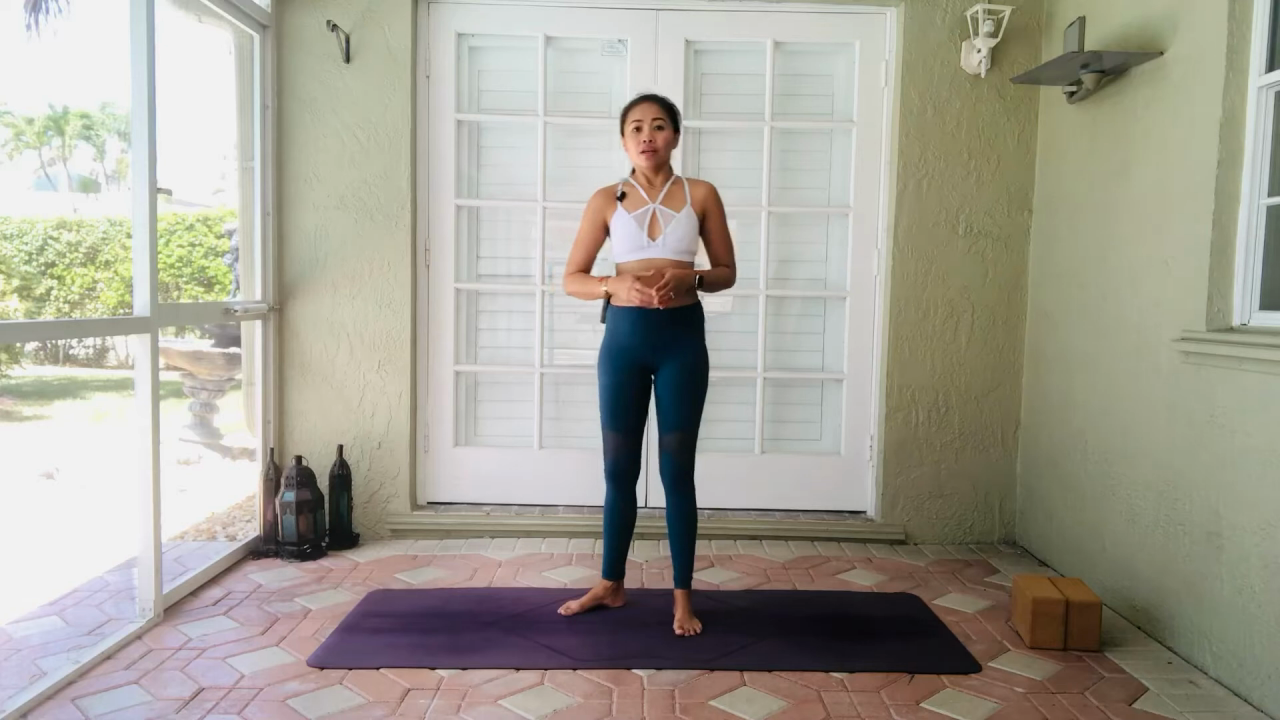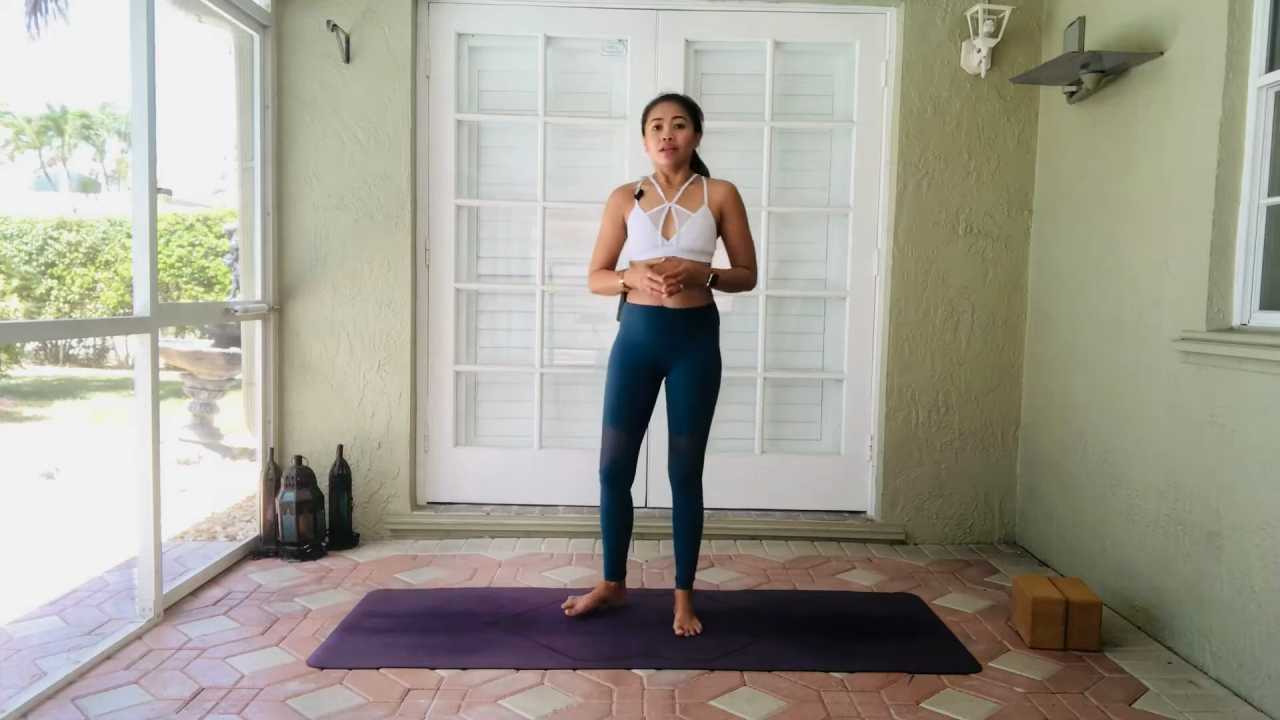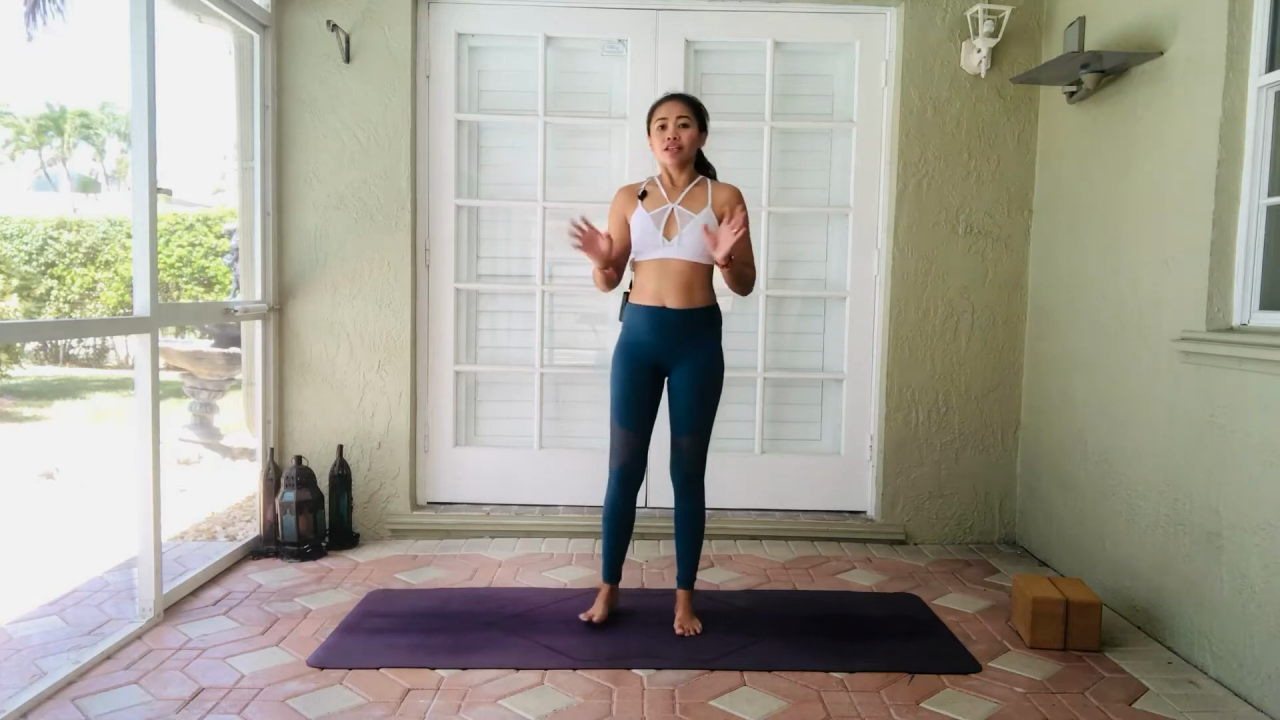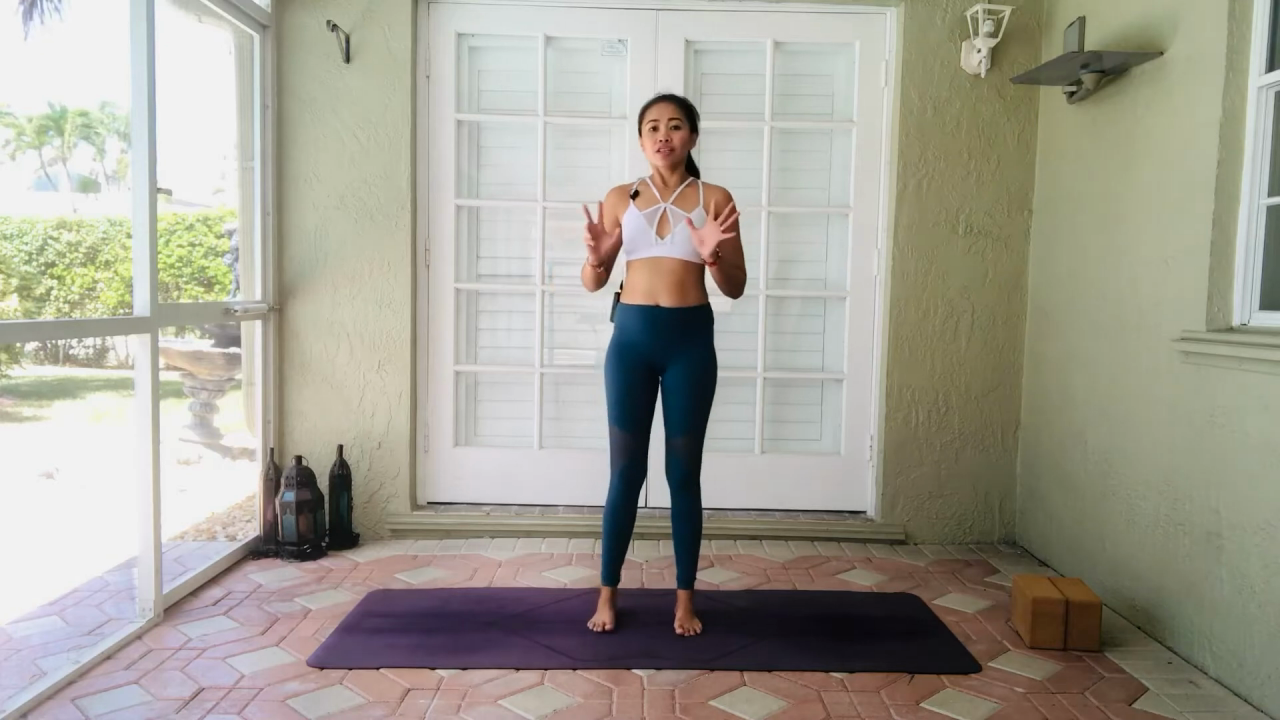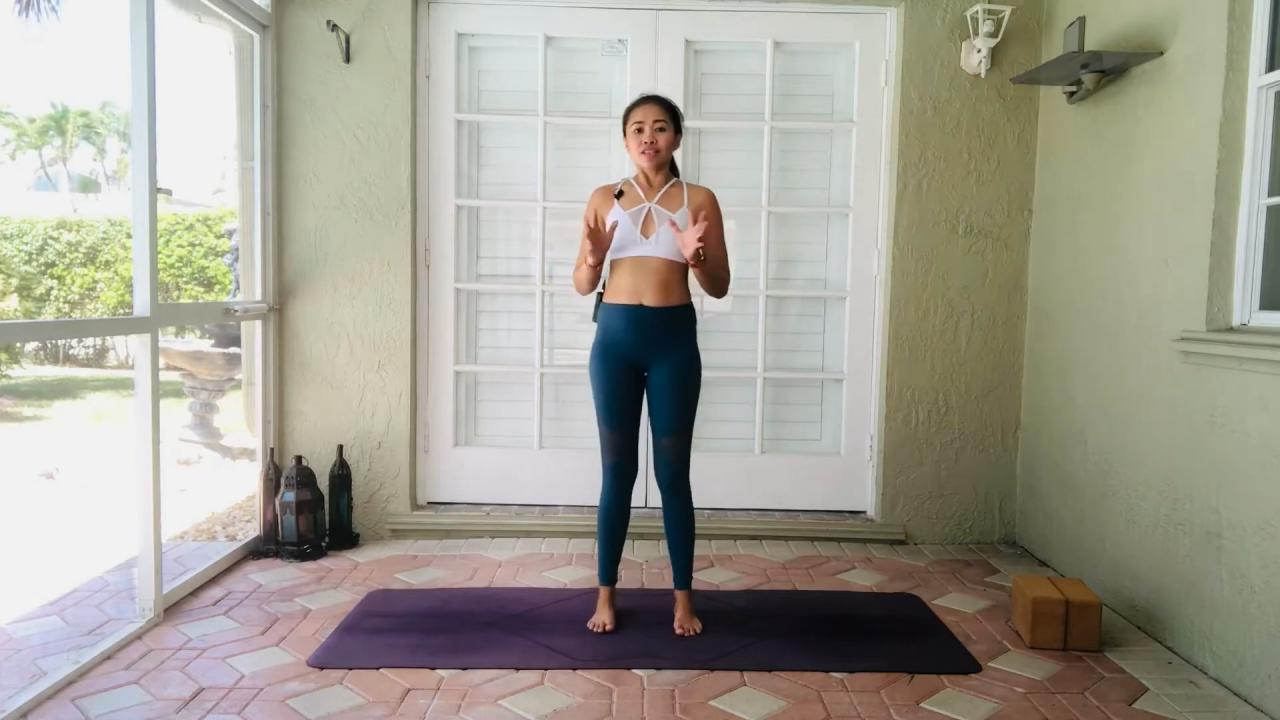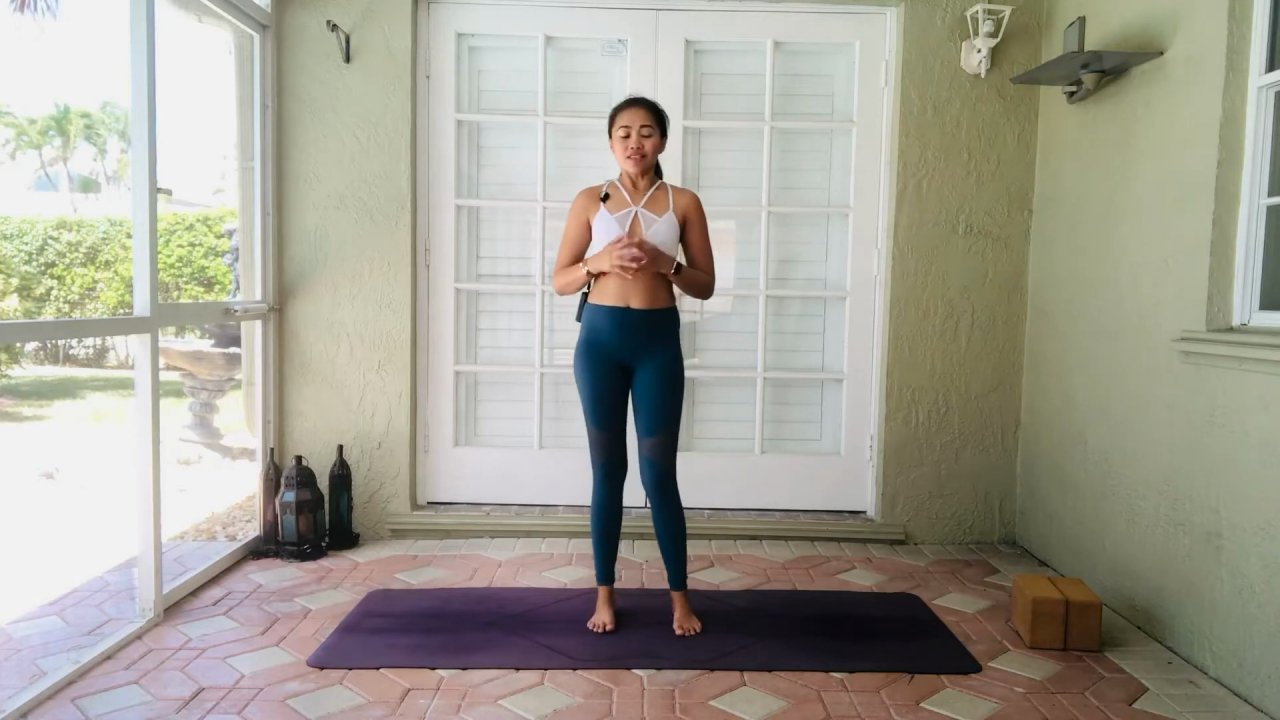
dt=0.2s
person 1, frame 1
left shoulder: (701, 195)
right shoulder: (606, 200)
left elbow: (727, 273)
right elbow: (572, 278)
left wrist: (688, 278)
right wrist: (615, 286)
left hip: (682, 338)
right hip: (624, 336)
left knee: (676, 471)
right knee: (619, 469)
left ankle: (682, 595)
right ankle: (610, 585)
person 1, frame 2
left shoulder: (721, 194)
right shoulder: (625, 198)
left elbow: (748, 275)
right elbow: (595, 277)
left wrist: (701, 274)
right wrist: (632, 277)
left hip: (695, 337)
right hip: (637, 335)
left knee: (685, 472)
right knee: (614, 467)
left ankle: (683, 596)
right ankle: (612, 582)
person 1, frame 3
left shoulder: (725, 198)
right shoulder: (628, 198)
left elbow: (745, 284)
right elbow: (604, 282)
left wrist: (726, 258)
right wrist: (602, 259)
left hip: (698, 338)
right hip: (639, 335)
left knee: (688, 473)
right knee: (624, 468)
left ankle: (683, 596)
right ankle: (608, 587)
person 1, frame 4
left shoulder: (715, 200)
right shoulder: (619, 198)
left elbow: (735, 288)
right elbow: (593, 283)
left wrist: (713, 256)
right wrist: (595, 257)
left hip: (690, 337)
right hip: (631, 335)
left knee: (683, 473)
right knee: (625, 470)
left ankle: (684, 596)
right ankle: (607, 592)
person 1, frame 5
left shoulder: (699, 200)
right shoulder: (603, 199)
left elbow: (719, 287)
right elbow: (583, 285)
left wrist: (695, 255)
right wrist: (592, 256)
left hip: (674, 336)
right hip: (615, 335)
left knee: (673, 473)
right knee: (617, 470)
left ankle: (683, 596)
right ankle: (605, 592)
person 1, frame 6
left shoulder: (683, 202)
right shoulder: (589, 201)
left elbow: (706, 286)
right elbow: (560, 282)
left wrist: (667, 265)
right wrist: (597, 262)
left hip: (658, 339)
right hip: (600, 337)
left knee: (659, 473)
right knee: (607, 470)
left ankle: (679, 595)
right ankle: (604, 593)
